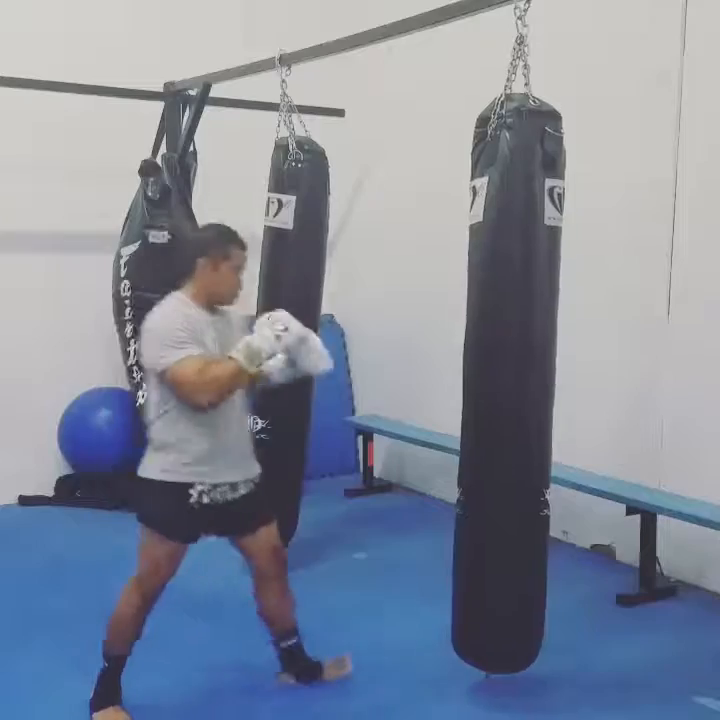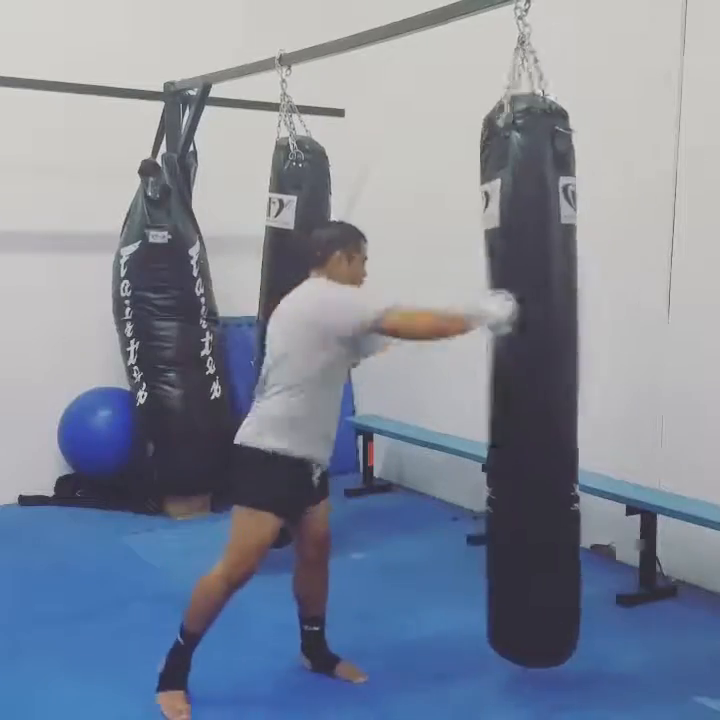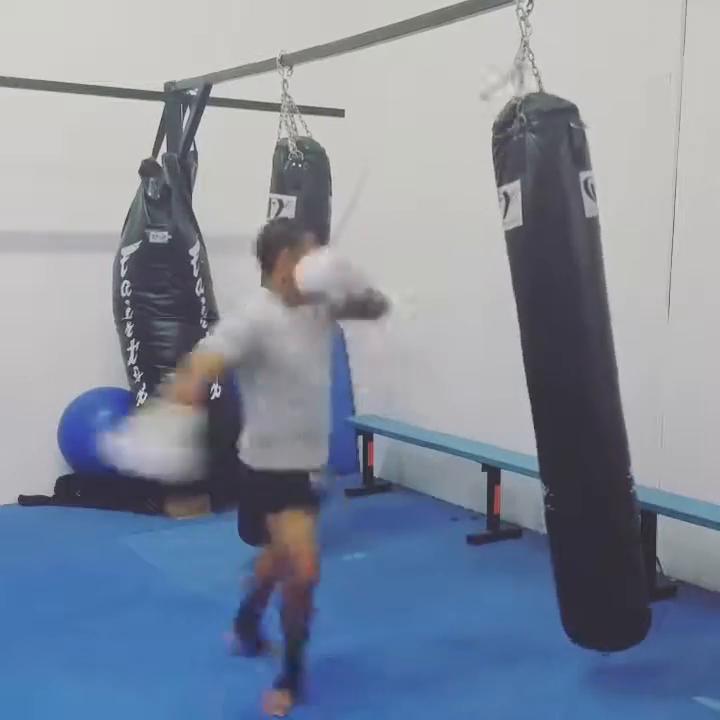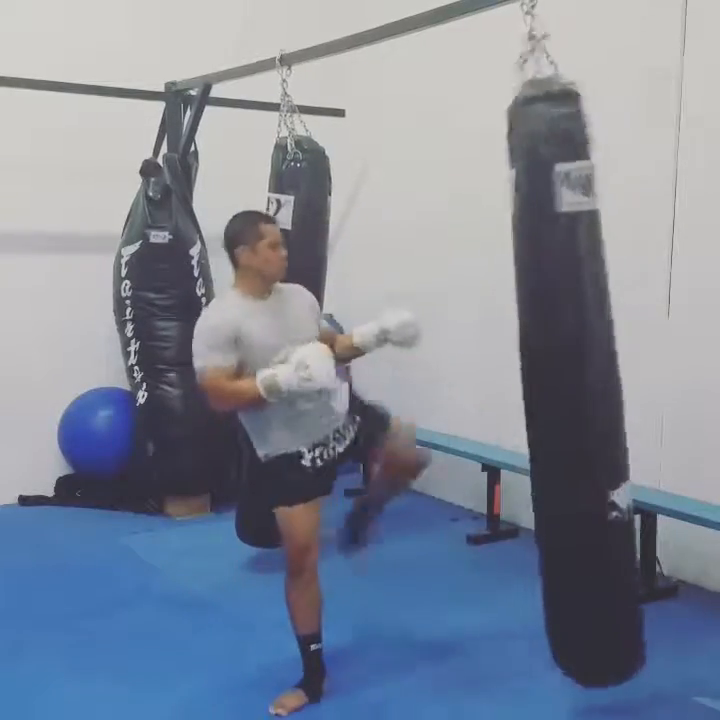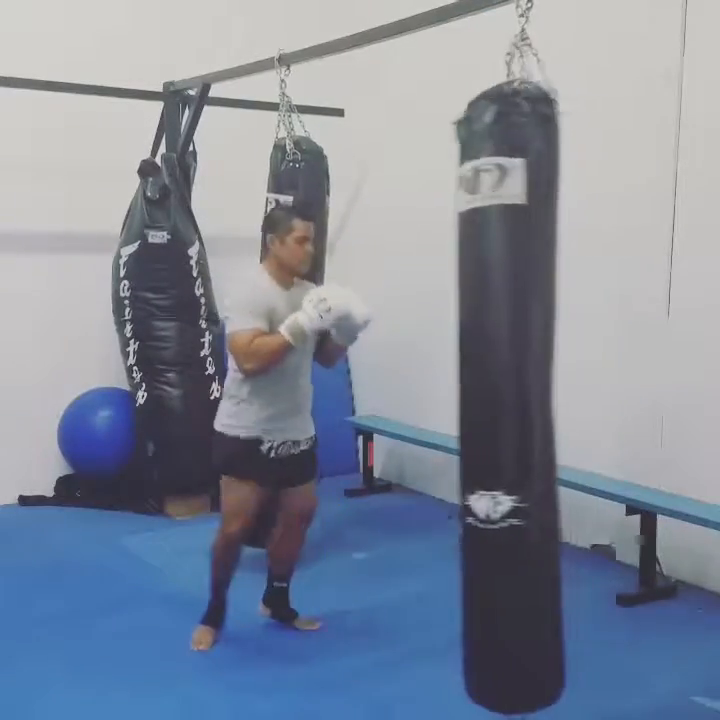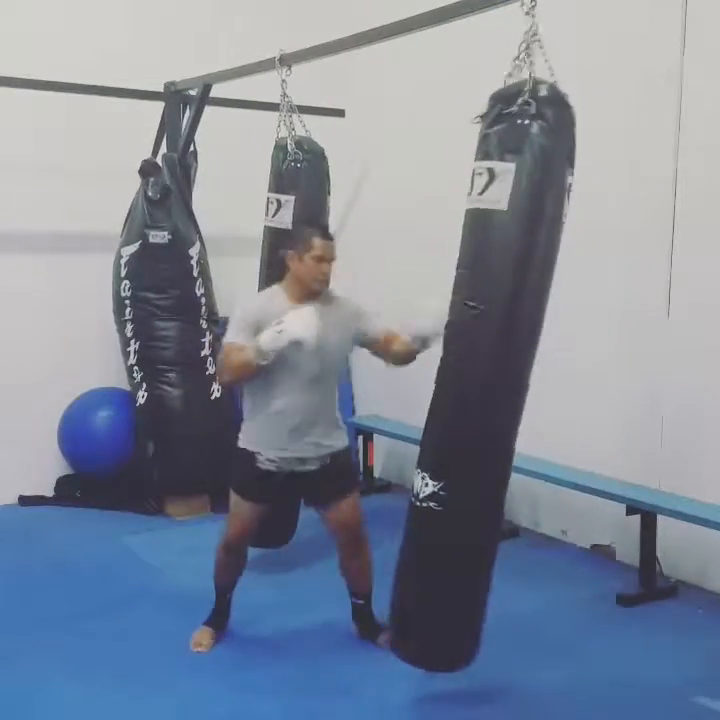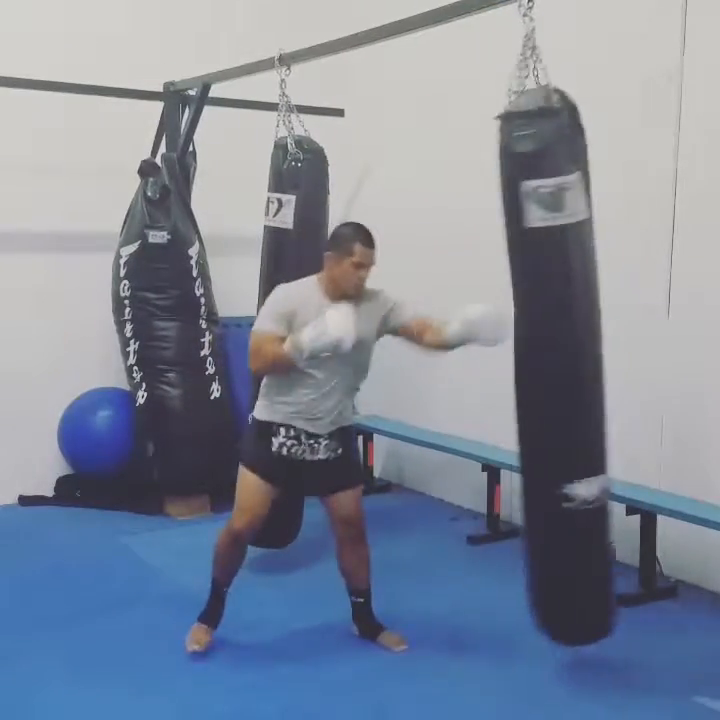
dt=0.5s
person 1, frame 1
left shoulder: (227, 320)
right shoulder: (167, 322)
left elbow: (242, 383)
right elbow: (202, 392)
left wrist: (288, 363)
right wrist: (256, 347)
left hip: (238, 473)
right hip: (176, 481)
left knee: (271, 563)
right knee: (148, 586)
left ankle: (296, 662)
person 1, frame 2
left shoulder: (299, 305)
right shoulder: (333, 301)
right elbow: (411, 325)
left wrist: (358, 350)
right wrist: (481, 315)
left hip: (303, 455)
right hip: (272, 455)
left knee: (317, 547)
right knee: (238, 566)
left ankle: (315, 651)
right ankle: (174, 673)
person 1, frame 3
left shoulder: (316, 299)
right shoulder: (252, 319)
left elbow: (374, 310)
right elbow: (195, 373)
left wrist: (349, 283)
left hip: (311, 458)
right hip: (275, 466)
left knee: (289, 555)
right knee: (303, 571)
left ankle: (247, 622)
right ankle: (290, 675)
person 1, frame 4
left shoulder: (299, 296)
right shoulder: (217, 322)
left elbow: (329, 346)
right elbow: (218, 396)
left wrist: (374, 334)
right wrist: (276, 380)
left hip: (340, 414)
right hip: (289, 453)
left knee: (407, 462)
right knee: (301, 556)
left ankle: (361, 516)
right ankle: (313, 676)
person 1, frame 5
left shoulder: (311, 293)
right shoulder: (251, 293)
left elbow: (327, 355)
right elbow: (251, 359)
left wrist: (347, 331)
right wrist: (301, 324)
left hip: (297, 432)
right hip: (246, 434)
left knee: (296, 520)
right knee: (236, 529)
left ankle: (276, 599)
right ankle: (214, 612)
person 1, frame 6
left shoulder: (342, 311)
right shoulder: (256, 310)
left elbow: (393, 349)
right elbow: (228, 372)
left wrist: (421, 338)
right wrist: (269, 345)
left hip: (325, 449)
right hip: (263, 449)
left knee: (352, 533)
right knee: (236, 538)
left ankle: (365, 619)
right ankle: (218, 616)
person 1, frame 7
left shoulder: (378, 304)
right shoulder: (288, 298)
left elbow: (428, 333)
right elbow: (259, 361)
left wrist: (464, 328)
right wrist: (309, 340)
left hip: (334, 434)
right hip: (277, 427)
left knee: (350, 527)
right knee: (242, 527)
left ankle: (364, 619)
right ankle: (211, 612)
